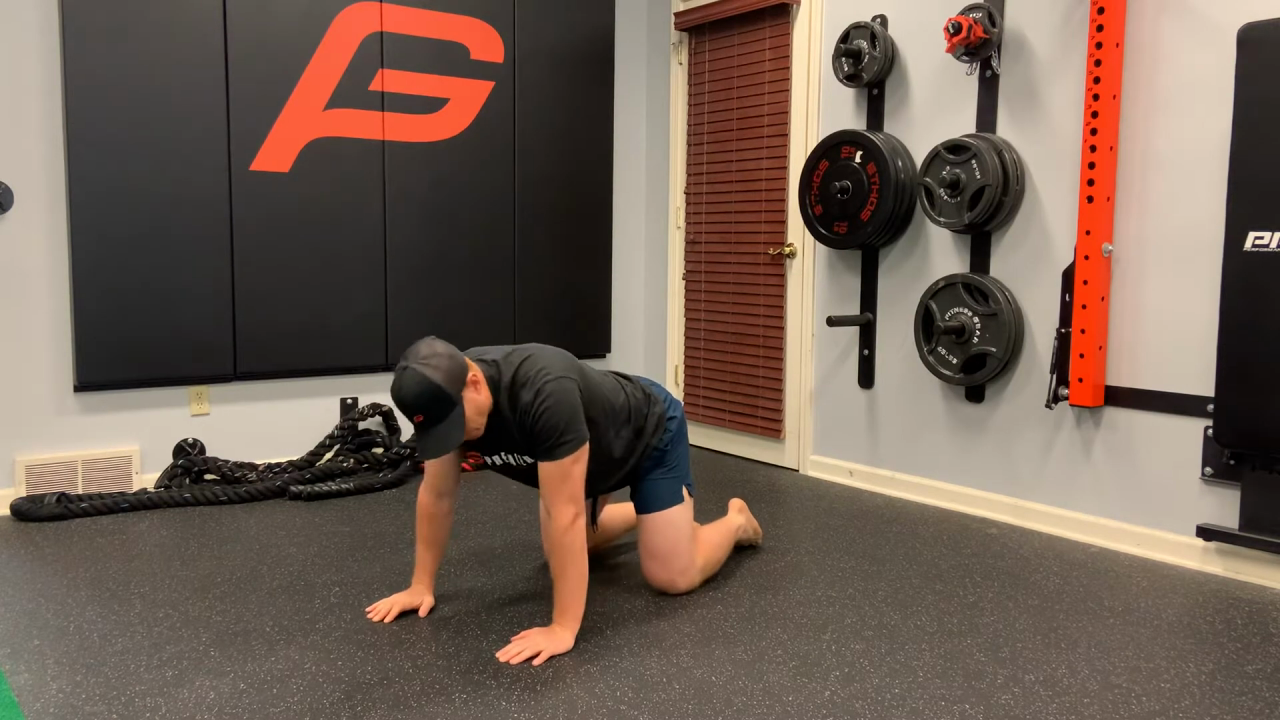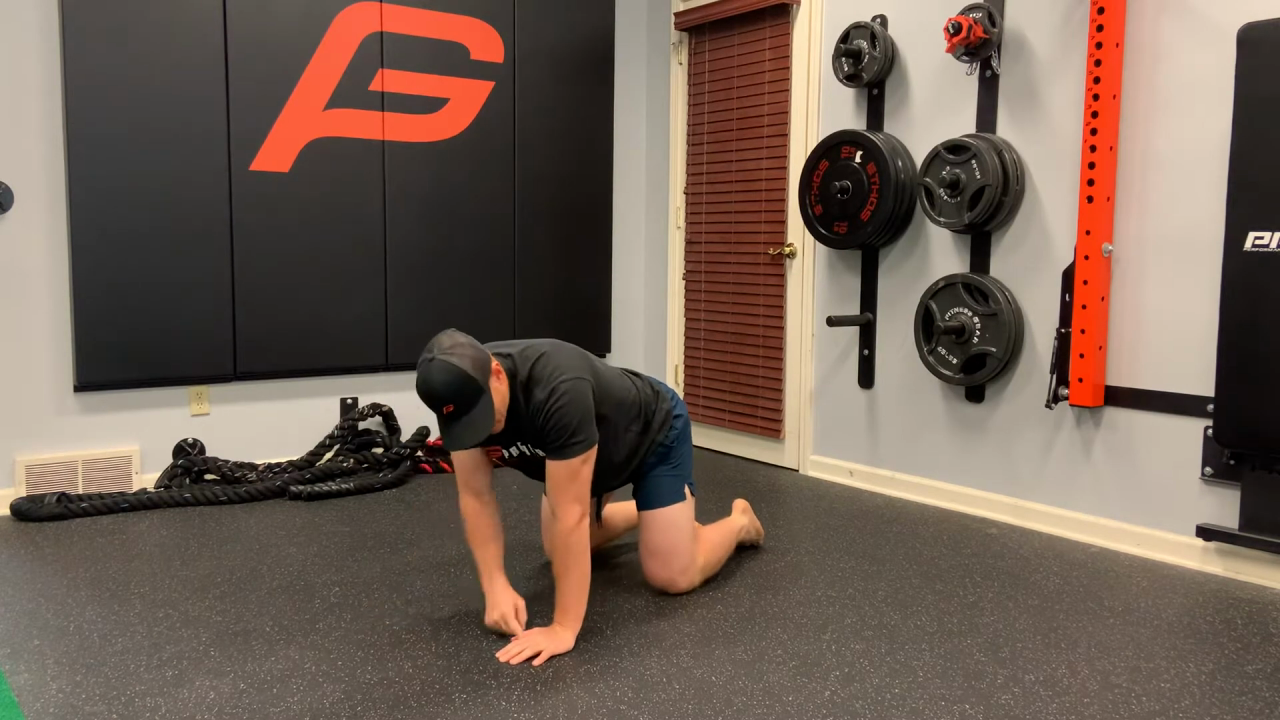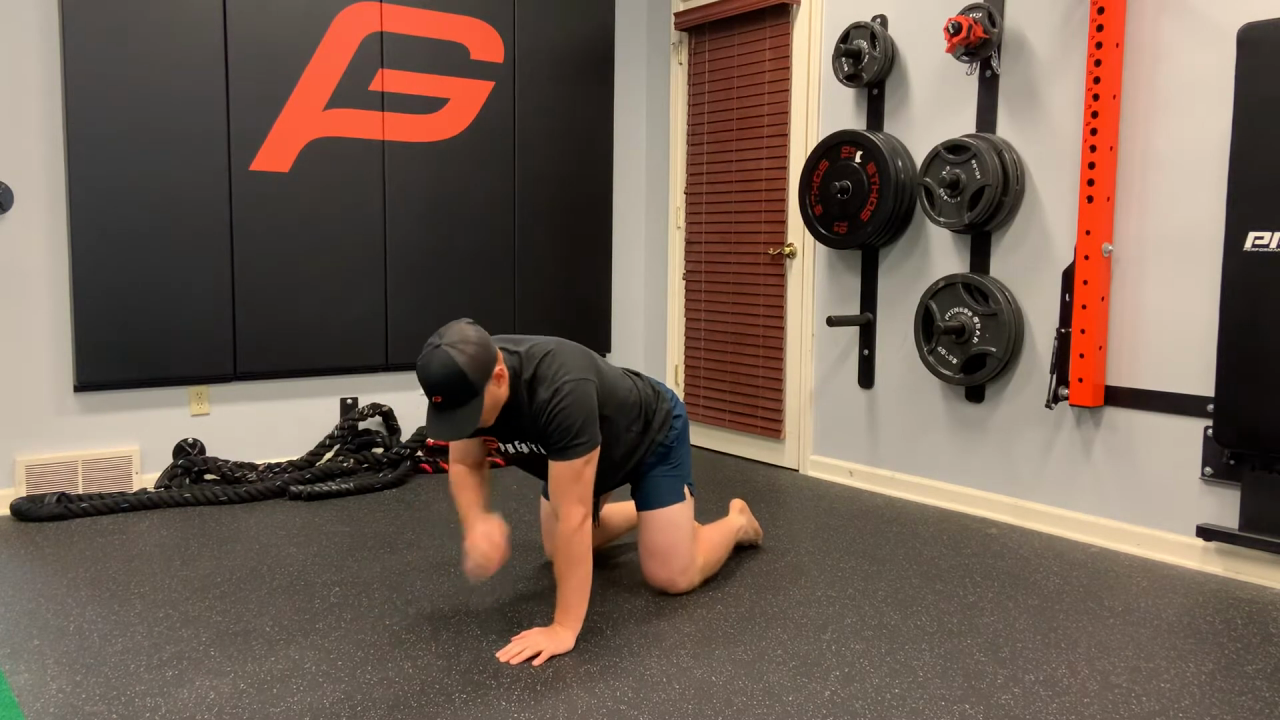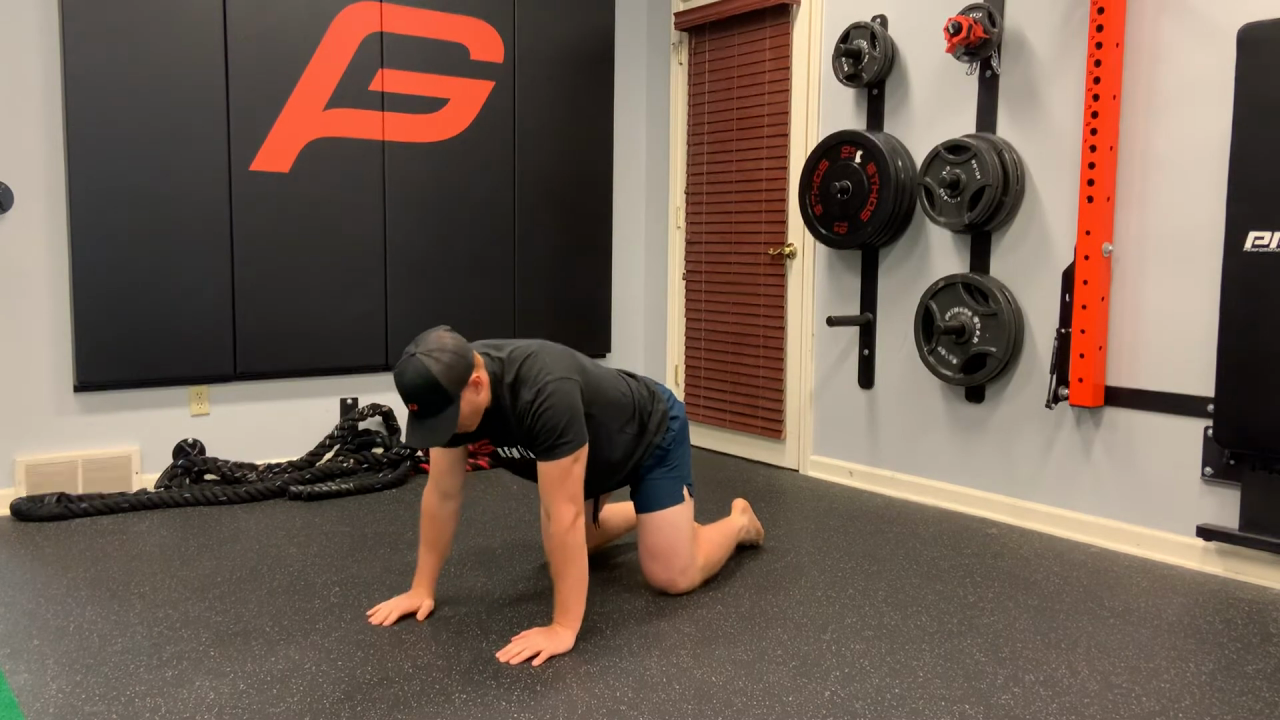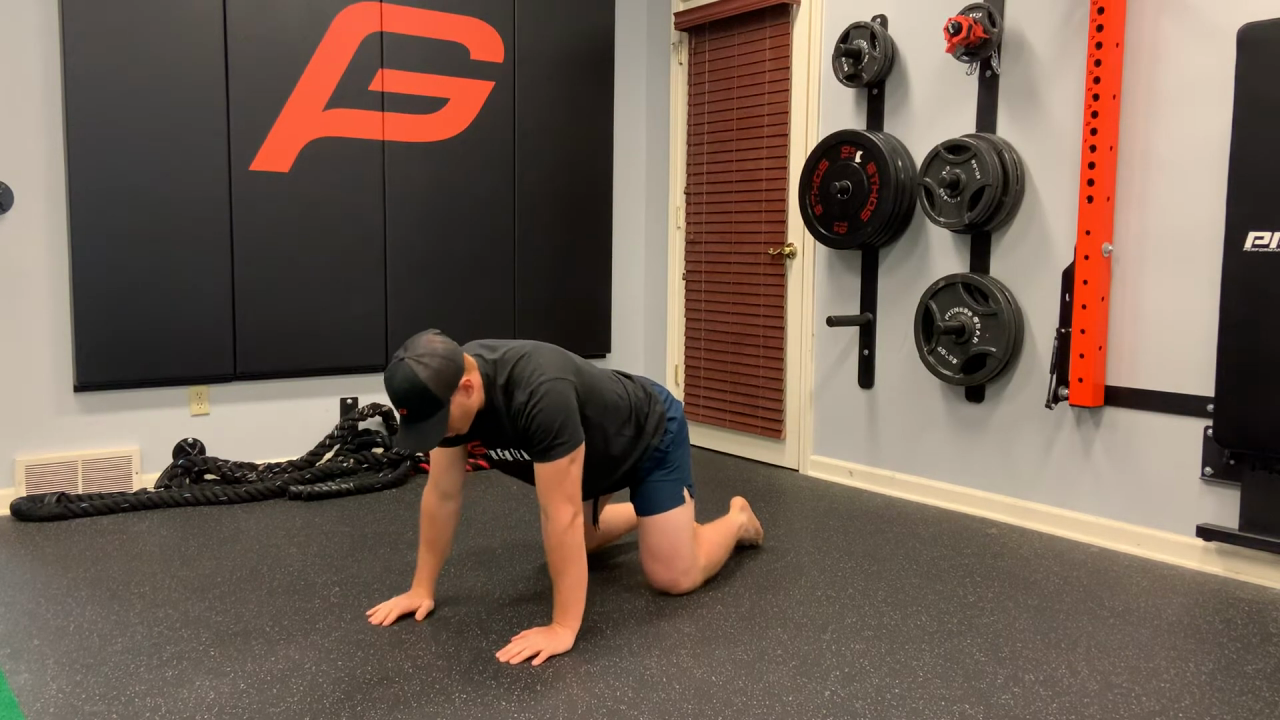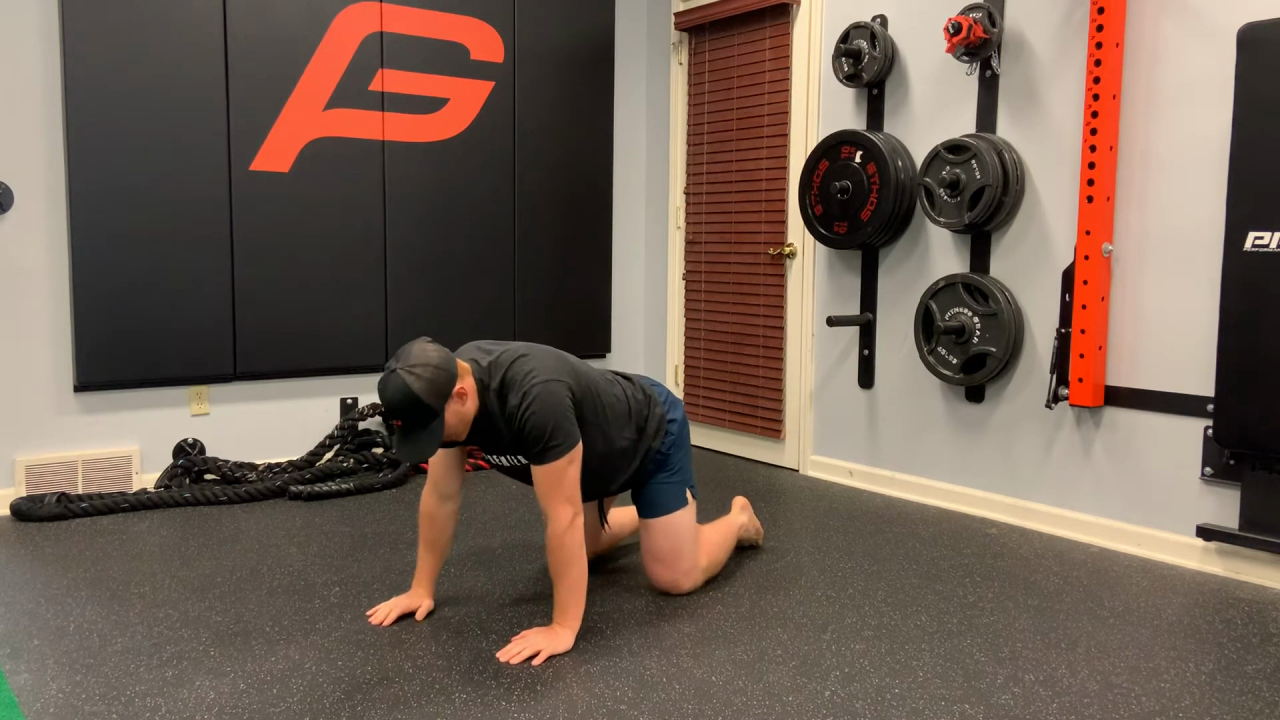
dt=0.4s
person 1, frame 1
left shoulder: (544, 394)
right shoulder: (446, 398)
left elbow: (566, 513)
right elbow: (436, 494)
left wrist: (563, 629)
right wrist: (421, 585)
left hip: (651, 432)
right hip: (600, 443)
left knee: (672, 577)
right knee: (559, 553)
left ankle: (735, 521)
right ankle: (642, 512)
person 1, frame 2
left shoulder: (559, 390)
right shoulder: (462, 392)
left elbow: (570, 512)
right elbow: (475, 494)
left wrist: (564, 629)
right wrist: (498, 586)
left hip: (655, 431)
right hip: (599, 439)
left knee: (672, 576)
right knee: (560, 553)
left ankle: (739, 522)
right ankle: (644, 511)
person 1, frame 3
left shoulder: (562, 389)
right shoulder: (463, 383)
left elbow: (573, 512)
right elbow: (463, 465)
left wrist: (565, 628)
right wrist: (477, 526)
left hip: (653, 433)
right hip: (587, 447)
left knee: (672, 577)
right knee: (559, 553)
left ankle: (737, 523)
right ankle: (641, 512)
person 1, frame 4
left shoulder: (546, 392)
right shoulder: (450, 391)
left elbow: (563, 512)
right elbow: (442, 495)
left wrist: (564, 628)
right wrist: (422, 588)
left hip: (653, 434)
right hip: (595, 446)
left knee: (672, 577)
right knee: (560, 553)
left ankle: (738, 521)
right ankle: (641, 513)
person 1, frame 5
left shoulder: (540, 393)
right shoulder: (447, 388)
left elbow: (562, 513)
right elbow: (442, 495)
left wrist: (564, 628)
right wrist: (422, 588)
left hip: (650, 434)
right hip: (597, 443)
left knee: (673, 578)
right knee: (564, 550)
left ankle: (736, 521)
right ankle: (641, 514)
person 1, frame 6
left shoulder: (536, 397)
right shoulder: (448, 387)
left elbow: (563, 515)
right elbow: (441, 496)
left wrist: (563, 628)
right wrist: (422, 588)
left hip: (652, 432)
right hip: (598, 443)
left knee: (674, 578)
right knee: (572, 551)
left ankle: (738, 520)
right ankle: (641, 516)
